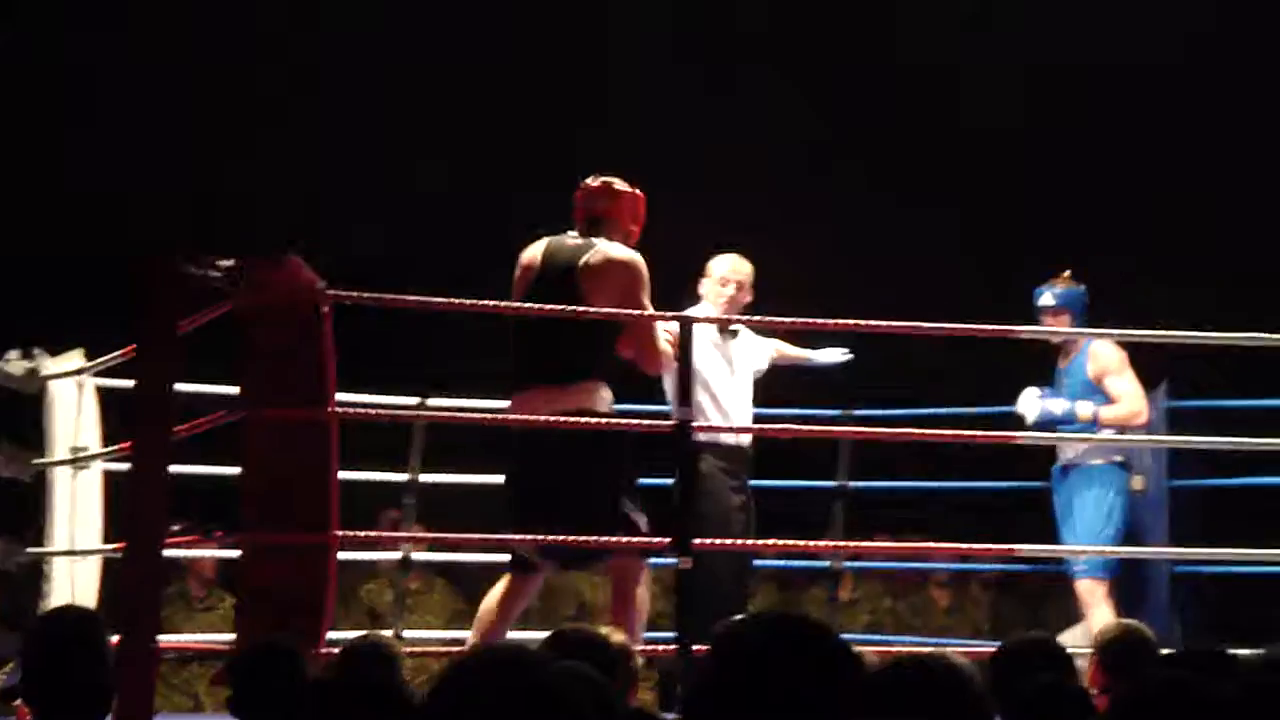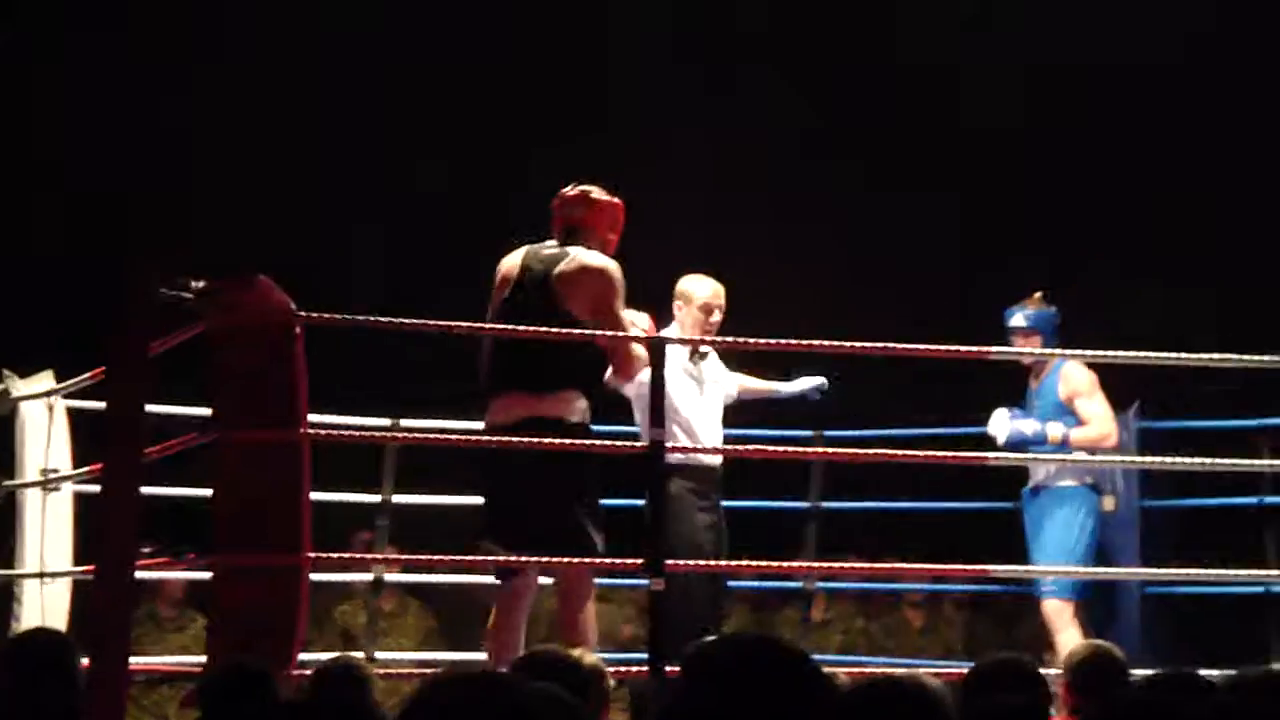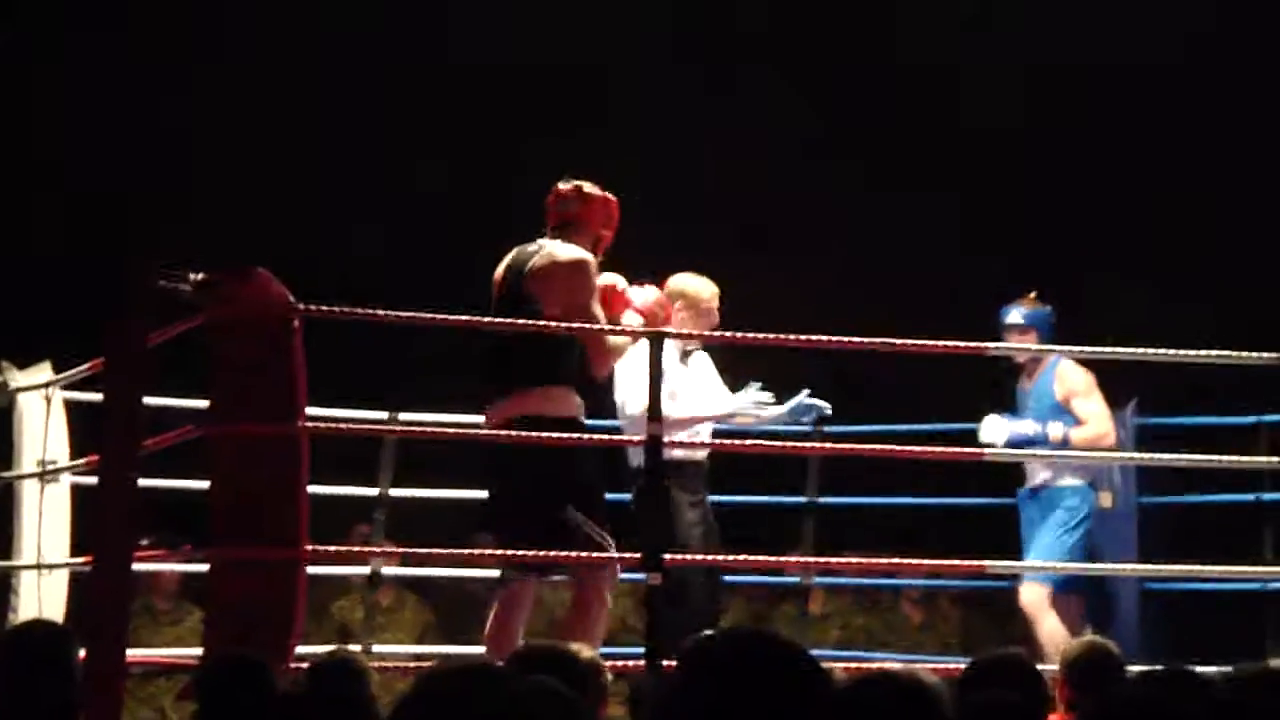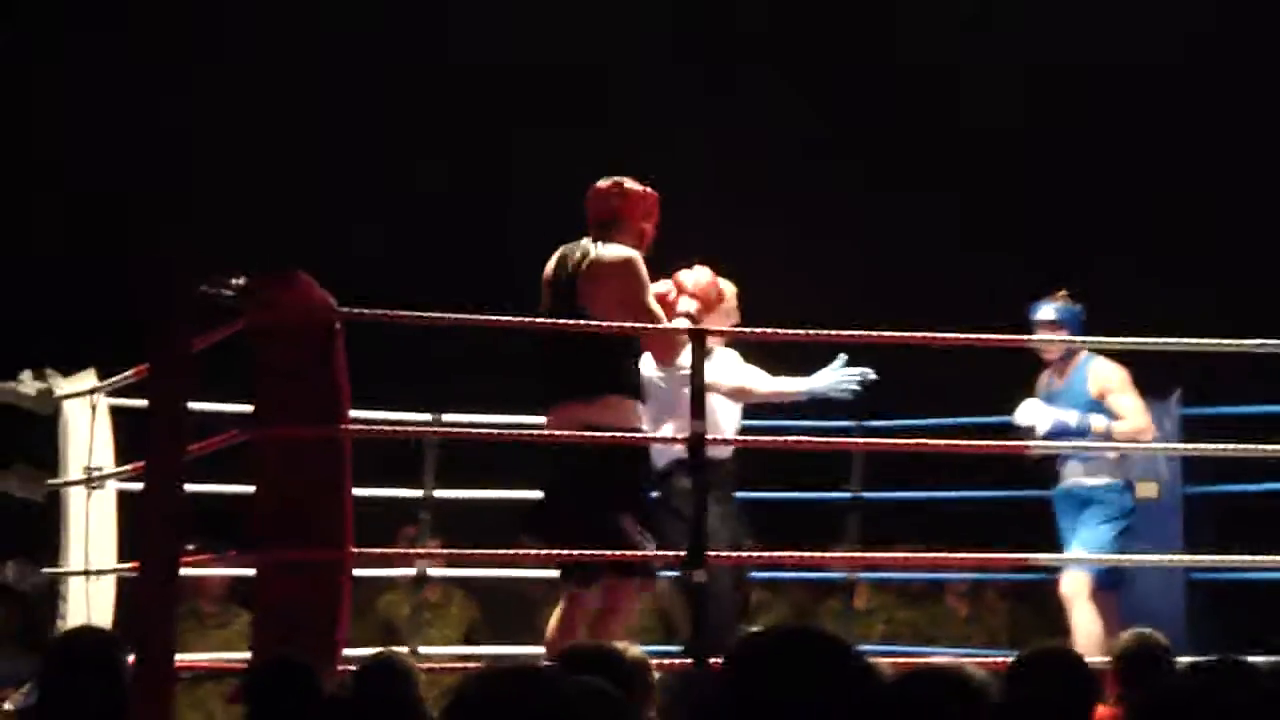
dt=0.2s
person 1, frame 1
left shoulder: (533, 255)
right shoulder: (622, 261)
right elbow: (652, 360)
right wrist: (666, 341)
left hip: (526, 425)
right hip: (582, 423)
left knee: (525, 568)
right knee: (630, 566)
person 1, frame 2
left shoulder: (512, 264)
right shoulder: (597, 269)
right elbow: (626, 367)
right wrist: (641, 346)
left hip: (503, 429)
right hip: (554, 427)
left knee: (516, 581)
right knee: (577, 581)
person 1, frame 3
left shoulder: (513, 261)
right shoulder: (573, 262)
right elbow: (600, 361)
right wrist: (635, 320)
left hip: (504, 430)
right hip: (546, 423)
left knee: (517, 585)
right knee: (598, 569)
person 1, frame 4
left shoulder: (559, 262)
right shoulder: (621, 261)
right elbow: (667, 349)
right wrist: (687, 311)
left hip: (564, 435)
right hip: (607, 435)
left knee: (579, 588)
right knee: (629, 577)
person 2, frame 1
left shoulder: (742, 338)
right shoulder: (682, 330)
left elbow: (770, 348)
left wrist: (815, 357)
right wrist: (658, 334)
left hip: (738, 457)
right hip: (706, 460)
left knee: (736, 567)
right knee: (716, 568)
person 2, frame 2
left shoulder: (711, 361)
left elbow: (734, 385)
right elbow: (613, 378)
left wrist: (785, 388)
left hip: (708, 482)
right hip: (675, 482)
left knee: (711, 592)
right knee: (687, 591)
person 2, frame 3
left shoulder: (701, 359)
right shoulder: (641, 355)
left elbow: (730, 412)
right elbow: (648, 416)
left wrist: (783, 413)
right wrist: (723, 408)
left hip: (693, 478)
right hip: (663, 479)
left knee: (706, 585)
right knee: (683, 584)
person 2, frame 4
left shoulder: (726, 356)
left elbow: (770, 388)
right elbow: (732, 389)
left wrist: (817, 382)
right wrist: (810, 386)
left hip: (718, 476)
right hip: (685, 478)
left knee: (732, 584)
right knee: (715, 580)
left ankle: (722, 656)
right ankle: (714, 659)
person 3, frame 1
left shoulder: (1102, 352)
right shoulder: (1063, 358)
left elbow: (1137, 413)
left wrist: (1072, 410)
right wrist: (1045, 407)
left hip: (1099, 473)
right hip: (1067, 473)
left knee: (1091, 586)
right knee: (1087, 584)
person 3, frame 2
left shoulder: (1073, 374)
right shoulder: (1035, 379)
left elbow: (1107, 435)
left wrist: (1042, 431)
right wrist: (1017, 427)
left hip: (1069, 494)
right hip: (1038, 494)
left knee: (1058, 607)
right knee: (1059, 607)
person 3, frame 3
left shoulder: (1069, 374)
right shoulder: (1024, 380)
left elbow: (1105, 434)
left wrist: (1041, 432)
right wrist: (1009, 431)
left hip: (1067, 497)
right hip: (1035, 495)
left knee: (1034, 597)
right knee: (1063, 606)
person 3, frame 4
left shoulder: (1103, 372)
right shoulder: (1046, 380)
left elbow: (1144, 429)
left wrist: (1084, 423)
right wrist: (1031, 424)
left hip: (1106, 496)
right hip: (1069, 494)
left knee: (1074, 587)
right knee: (1101, 601)
